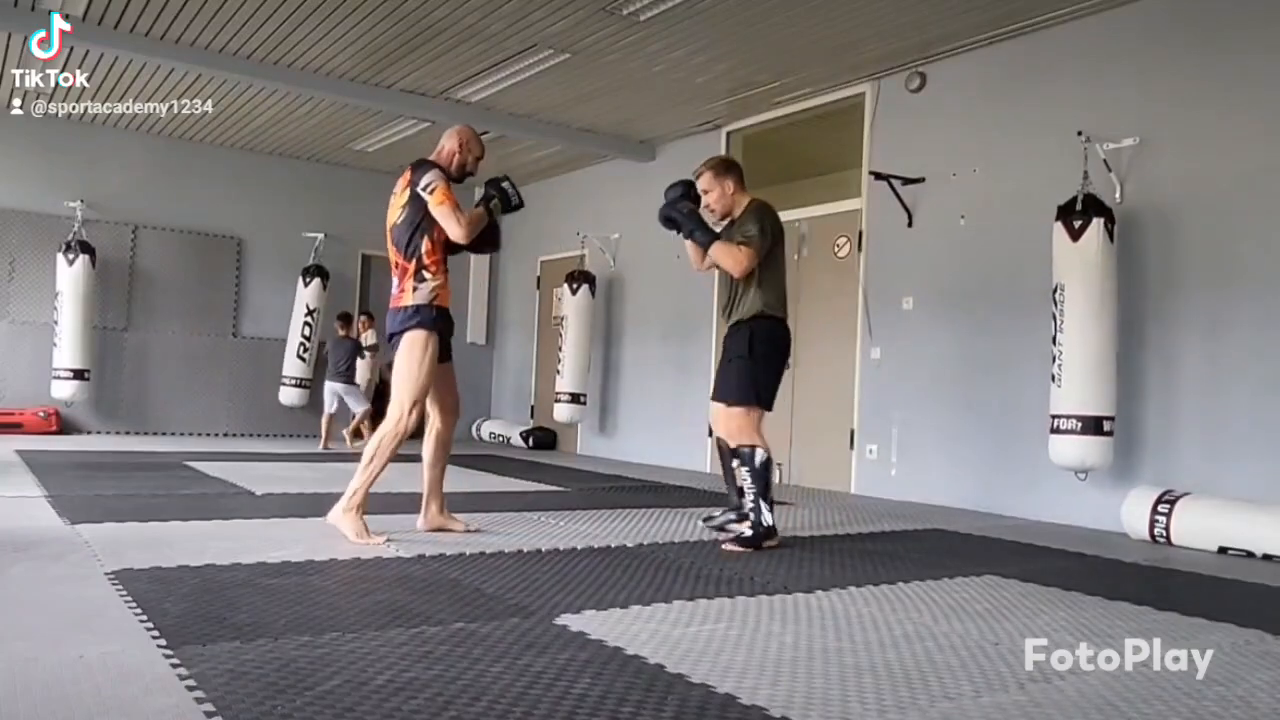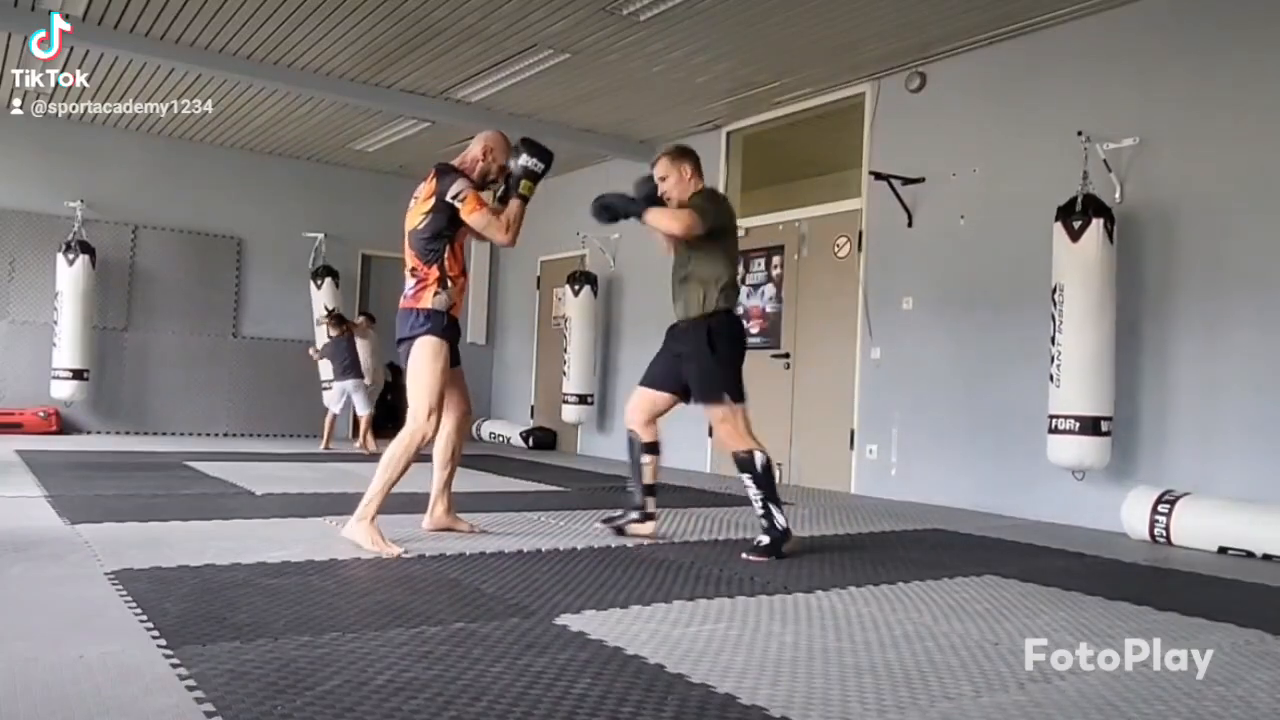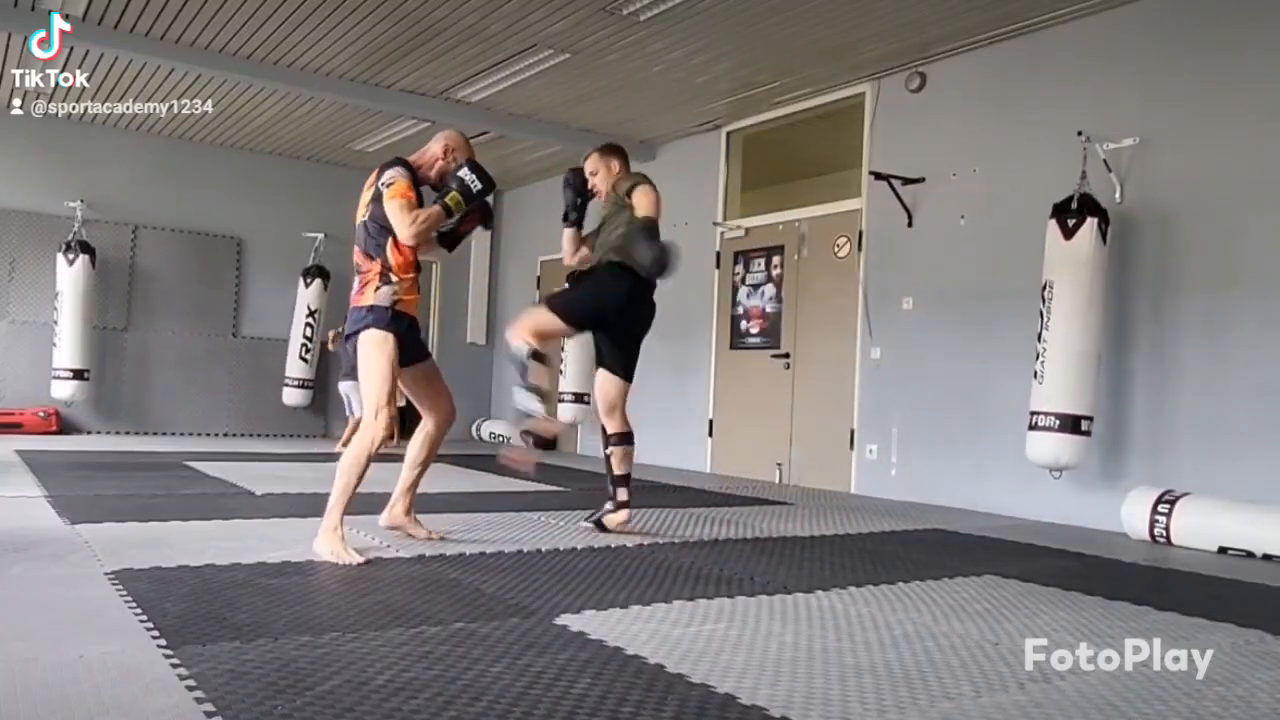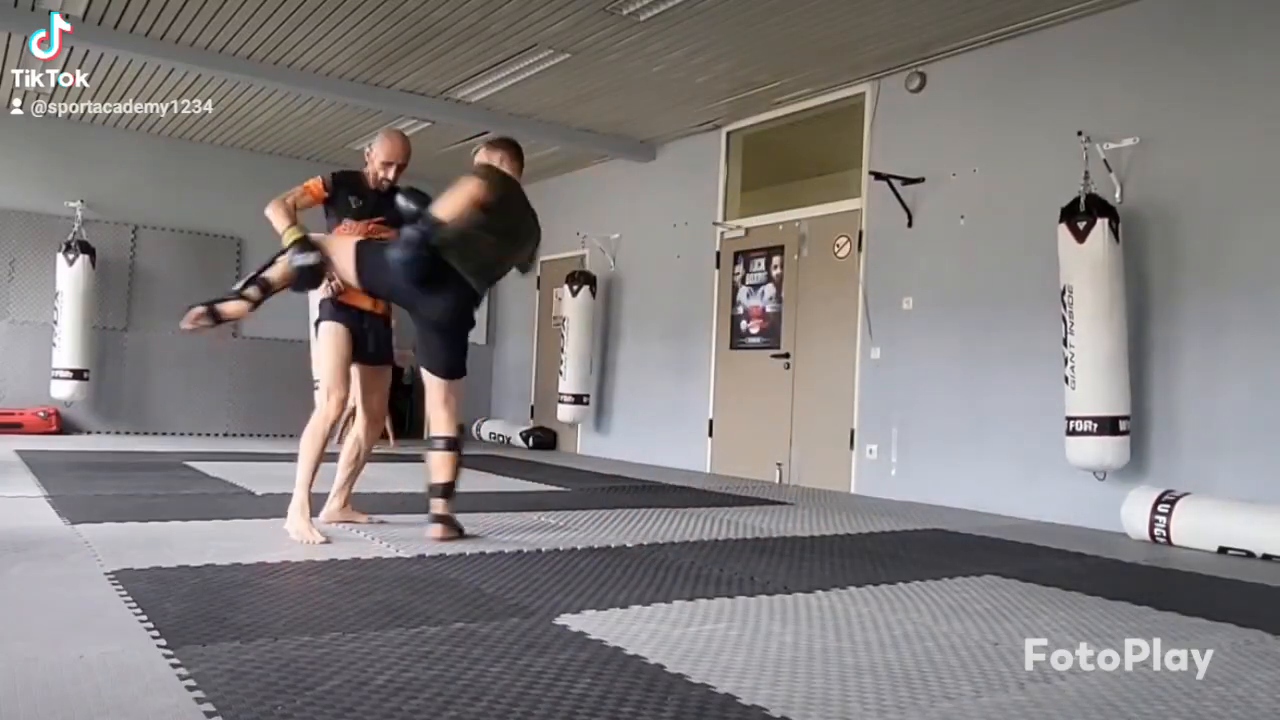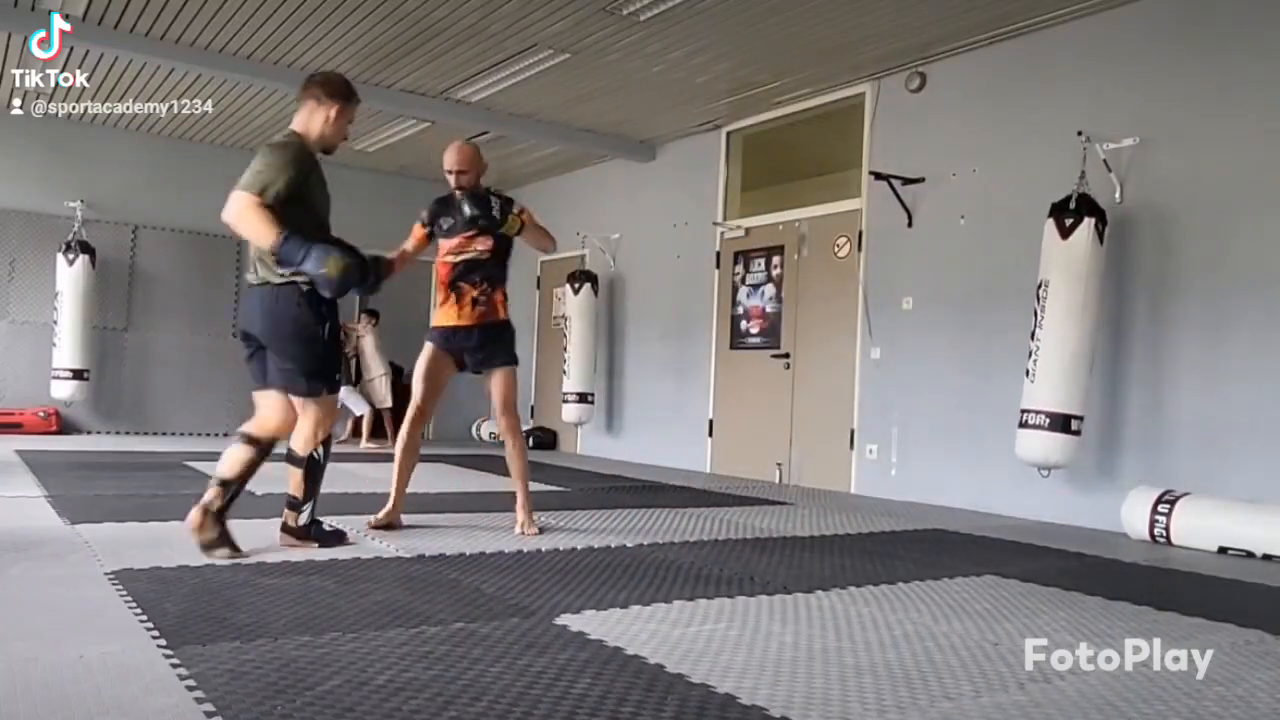
dt=1s
person 1, frame 1
left shoulder: (759, 215)
right shoulder: (735, 225)
left elbow: (739, 264)
right elbow: (701, 262)
left wrist: (697, 227)
right wrist: (688, 227)
left hip: (760, 332)
right hip: (741, 333)
left knee: (742, 426)
right knee: (722, 422)
left ankle: (763, 524)
right ankle: (742, 508)
person 1, frame 2
left shoulder: (708, 201)
right shoulder: (697, 207)
left elbow: (679, 224)
right elbow: (673, 242)
left wrist: (632, 208)
right wrist: (644, 205)
left hip: (713, 331)
right hip: (687, 332)
left knee: (731, 431)
right knee: (637, 413)
left ankle: (774, 526)
right ankle: (642, 511)
person 1, frame 3
left shoulder: (631, 183)
right shoulder: (609, 219)
left elbow: (648, 197)
right elbow: (572, 258)
left wrist: (648, 231)
right wrist: (573, 212)
left hip: (614, 286)
right hip: (634, 305)
left knee: (522, 329)
right knee: (610, 407)
left ankle: (538, 427)
right ankle: (620, 501)
person 1, frame 4
left shoulder: (492, 177)
right shoulder: (528, 222)
left elbow: (473, 188)
right elbow: (525, 265)
left wrist: (425, 227)
left hip: (427, 273)
right hip: (452, 306)
left knee: (321, 245)
right knee: (444, 413)
left ankle: (233, 305)
right ankle: (441, 514)
person 1, frame 5
left shoulder: (288, 154)
right shoulder: (286, 152)
right elbow: (236, 210)
left wrist: (335, 255)
right wrist: (303, 253)
left hip: (265, 301)
right hip: (295, 303)
left knee: (273, 420)
right knee: (317, 419)
left ankle: (211, 508)
right ankle: (298, 523)
person 2, frame 1
left shoulder: (416, 184)
right shoulder: (429, 176)
right elbow: (461, 230)
left wrist: (456, 241)
right wrist: (491, 205)
left hip: (426, 312)
right hip: (418, 311)
left knee: (446, 412)
right knee: (404, 415)
left ankle: (432, 510)
right ankle: (349, 506)
person 2, frame 2
left shoulder: (441, 186)
right shoulder: (453, 183)
left elbow: (480, 229)
right elbow: (505, 235)
left wrist: (510, 187)
right wrist: (526, 185)
left hip: (433, 317)
right hip: (427, 316)
left knee: (458, 413)
right knee: (423, 424)
left ankle: (440, 509)
right ankle: (362, 518)
person 2, frame 3
left shoulder: (407, 185)
right shoulder: (396, 175)
right elbow: (409, 232)
left wrist: (456, 231)
right wrist: (454, 198)
left hip: (401, 317)
right hip: (378, 313)
left knee: (441, 412)
right knee: (378, 423)
left ankle: (400, 508)
right ankle: (330, 531)
person 2, frame 4
left shoulder: (400, 201)
right shoulder: (339, 184)
right elbow: (277, 207)
left hip: (378, 316)
right hip: (341, 307)
left knee: (373, 418)
right knee: (334, 401)
left ankle: (337, 503)
right ankle: (299, 507)
person 2, frame 5
left shoulder: (501, 206)
right shoulder: (438, 210)
left elbow: (548, 244)
right elbow: (406, 253)
left wrist: (508, 222)
left hip: (491, 327)
right hip: (445, 327)
left knee: (506, 418)
right knee: (416, 410)
left ankle: (523, 507)
right ankle: (393, 507)
